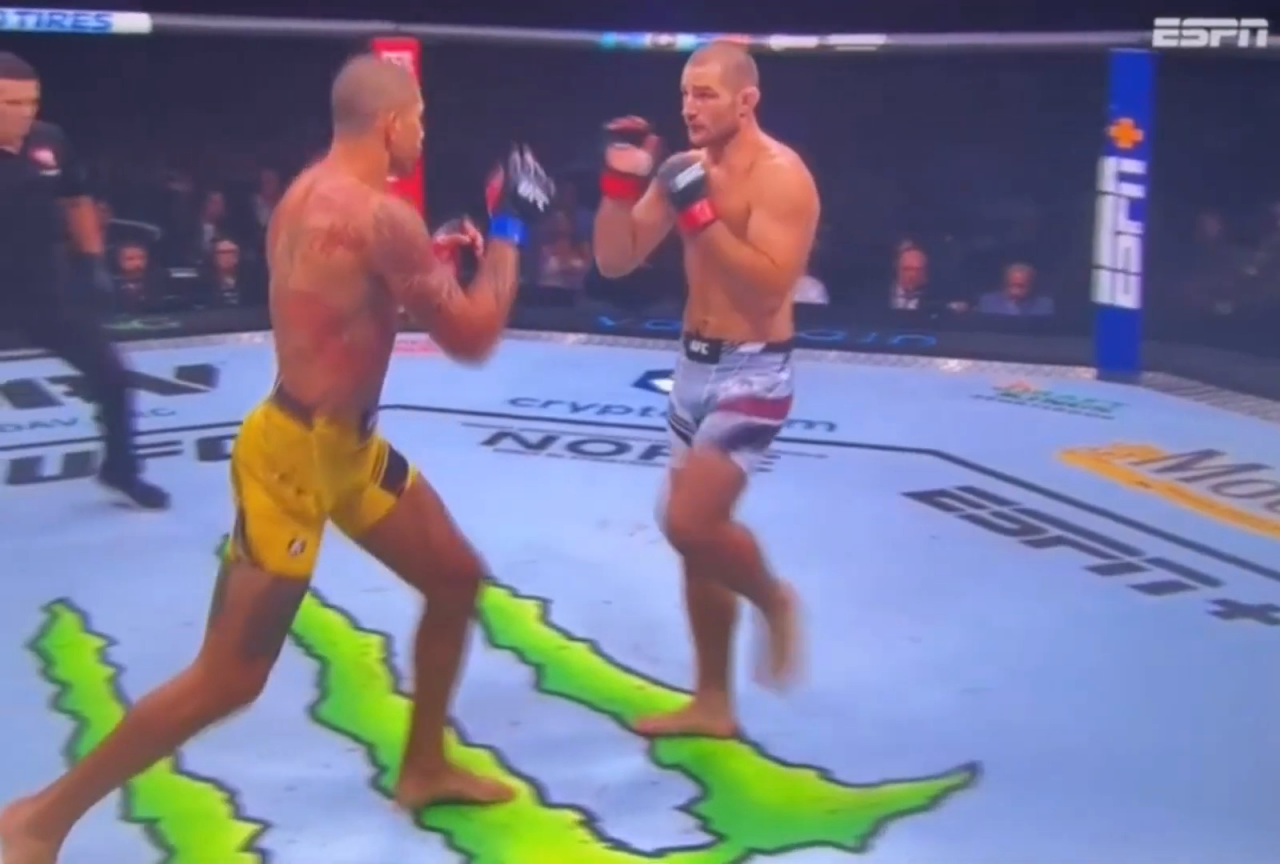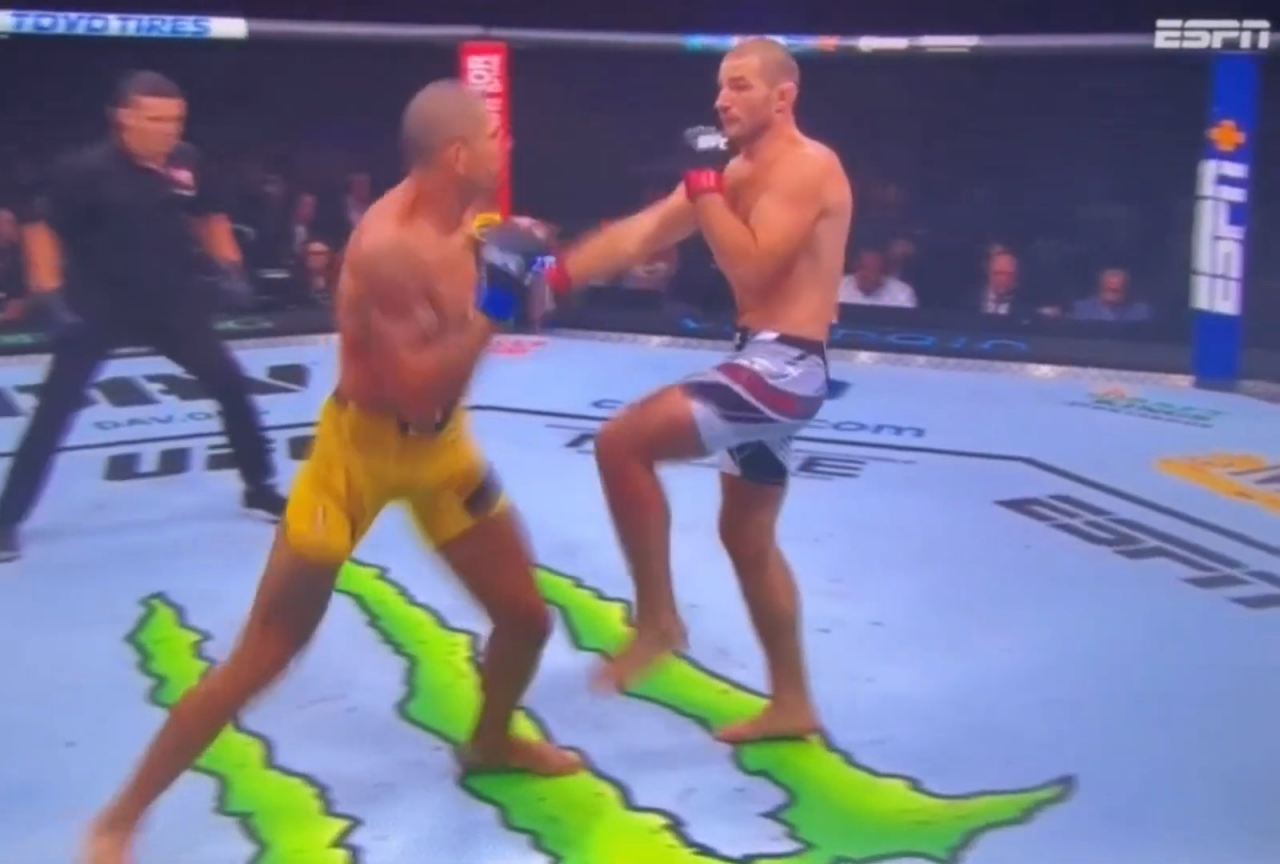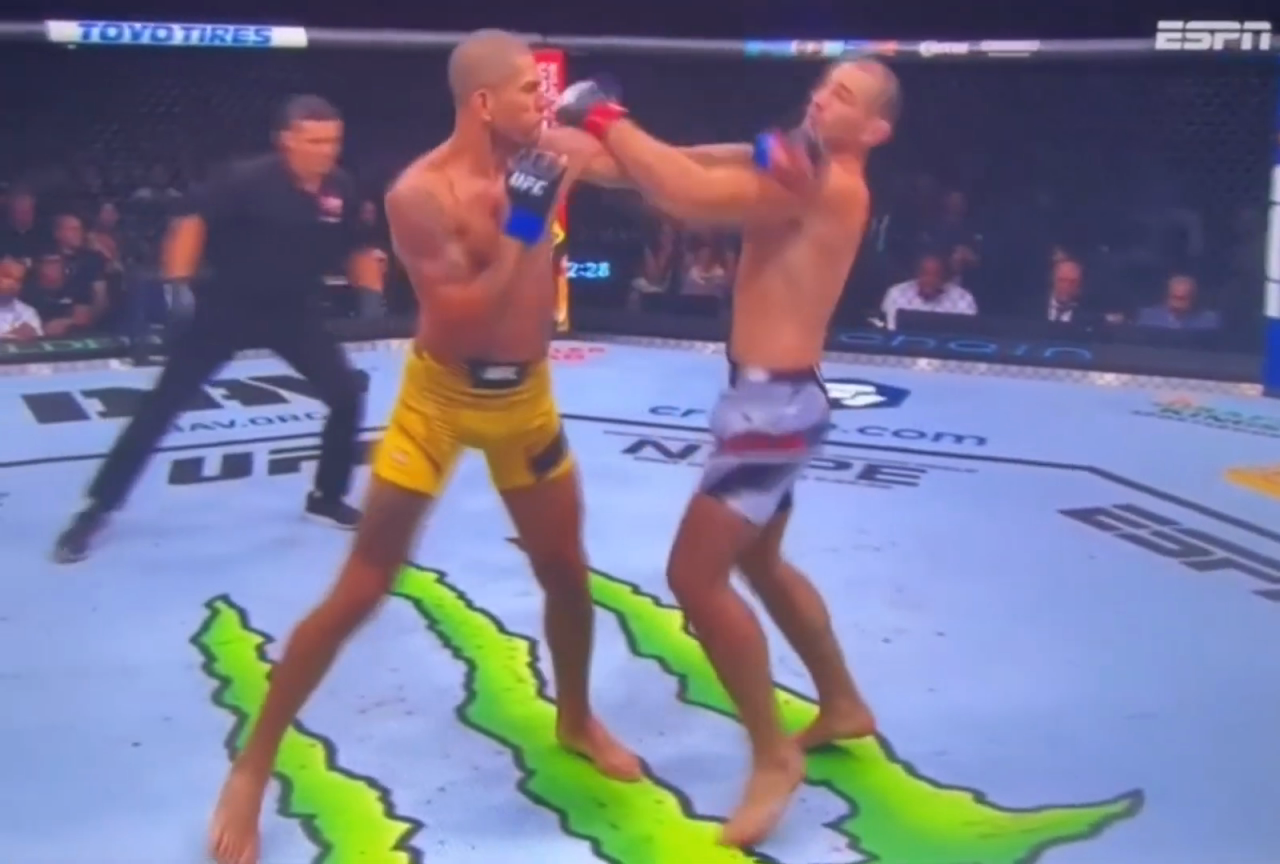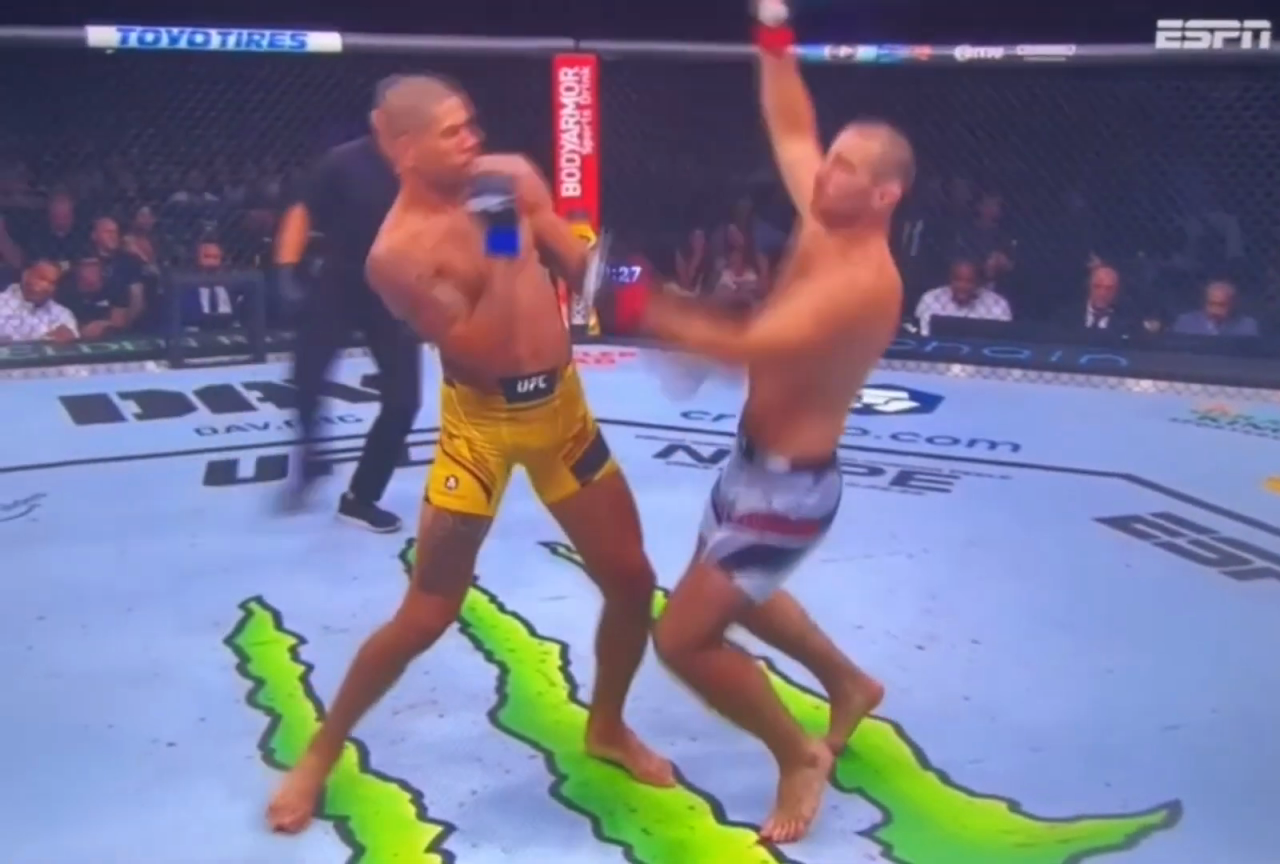
dt=0.5s
person 1, frame 1
left shoulder: (310, 192)
right shoulder: (377, 215)
right elbow: (470, 335)
left wrist: (428, 257)
right wrist: (511, 227)
left hip: (347, 442)
right hip: (300, 454)
left knee: (457, 581)
right knee: (228, 679)
left ankle: (426, 767)
person 1, frame 2
left shoulder: (440, 217)
right shoulder: (391, 243)
right elbow: (415, 389)
right wrist: (491, 305)
left hip: (442, 445)
right hip: (363, 445)
left knee: (527, 616)
right knee: (260, 657)
left ankle: (493, 740)
person 1, frame 3
left shoulder: (551, 151)
right shoulder: (420, 194)
right elbow: (468, 321)
right wrist: (523, 229)
left hip: (526, 395)
right hip: (443, 394)
left knee: (567, 572)
right knee: (359, 592)
left ankle: (576, 719)
right ankle: (252, 767)
person 1, frame 4
left shoulder: (512, 177)
right shoulder: (397, 252)
left elbow: (577, 266)
right elbow: (485, 351)
right wrist: (500, 247)
left hip: (561, 406)
right hip: (482, 423)
left knee: (632, 580)
right knee: (426, 617)
left ankle: (606, 727)
right ankle: (322, 752)
person 2, frame 1
left shoulder: (781, 175)
right shoulder: (686, 166)
left elbow: (766, 286)
right elbow: (613, 259)
left wrist: (699, 211)
right wrist: (621, 180)
left hip: (753, 373)
right hip: (695, 365)
left knee: (690, 521)
right knee: (699, 529)
left ankle: (773, 600)
right ankle: (712, 701)
person 2, frame 2
left shoulder: (808, 167)
right shoulder: (728, 172)
left elbow: (750, 267)
right elbow: (636, 237)
left wrist: (705, 185)
right wrist: (561, 270)
left hip: (784, 366)
right hip: (759, 364)
left knee: (620, 441)
right knee: (746, 535)
left ankle: (656, 616)
right ankle: (791, 703)
person 2, frame 3
left shoulder: (829, 190)
right shoulder: (791, 168)
left elbow: (696, 198)
right elbow: (696, 181)
left wrist: (605, 127)
right wrist: (615, 123)
left hip: (775, 402)
right hip: (762, 394)
left knee: (697, 573)
right knee: (762, 562)
left ankle: (772, 760)
right ankle: (844, 707)
person 2, frame 4
left shoulder: (865, 280)
right shoulder: (823, 224)
left elbow: (747, 351)
right elbow: (789, 127)
left wrist: (646, 313)
left hip: (790, 486)
right hip: (751, 462)
left knee: (682, 639)
right knee: (735, 596)
left ankle: (799, 758)
right ankle: (849, 684)
person 3, frame 1
left shoulder: (50, 144)
left elbow: (78, 202)
left wrist: (95, 263)
left hip: (47, 288)
left knee: (110, 375)
left ankle: (120, 470)
person 3, frame 2
left shoulder: (187, 162)
right shoulder: (87, 169)
left elbow: (211, 218)
right elbow: (40, 228)
left wrist: (231, 270)
right wrist: (53, 298)
left hip: (168, 299)
right hip: (99, 303)
left knee: (235, 389)
right knee: (55, 412)
left ankle: (259, 489)
person 3, frame 3
left shoulder: (341, 190)
right shoulder: (248, 180)
left elbow: (357, 249)
right elbow: (194, 223)
left wrist: (369, 294)
right wrist: (178, 283)
left hip: (291, 309)
right hip: (229, 306)
left knee: (347, 397)
right knee: (160, 407)
left ankle: (327, 498)
right ankle: (95, 512)
person 3, frame 4
right shoulder: (343, 162)
right elbow: (303, 212)
right wrist: (286, 269)
right hip: (337, 287)
left knee: (403, 398)
right knee: (306, 378)
left ankle: (360, 498)
right ankle: (311, 463)
